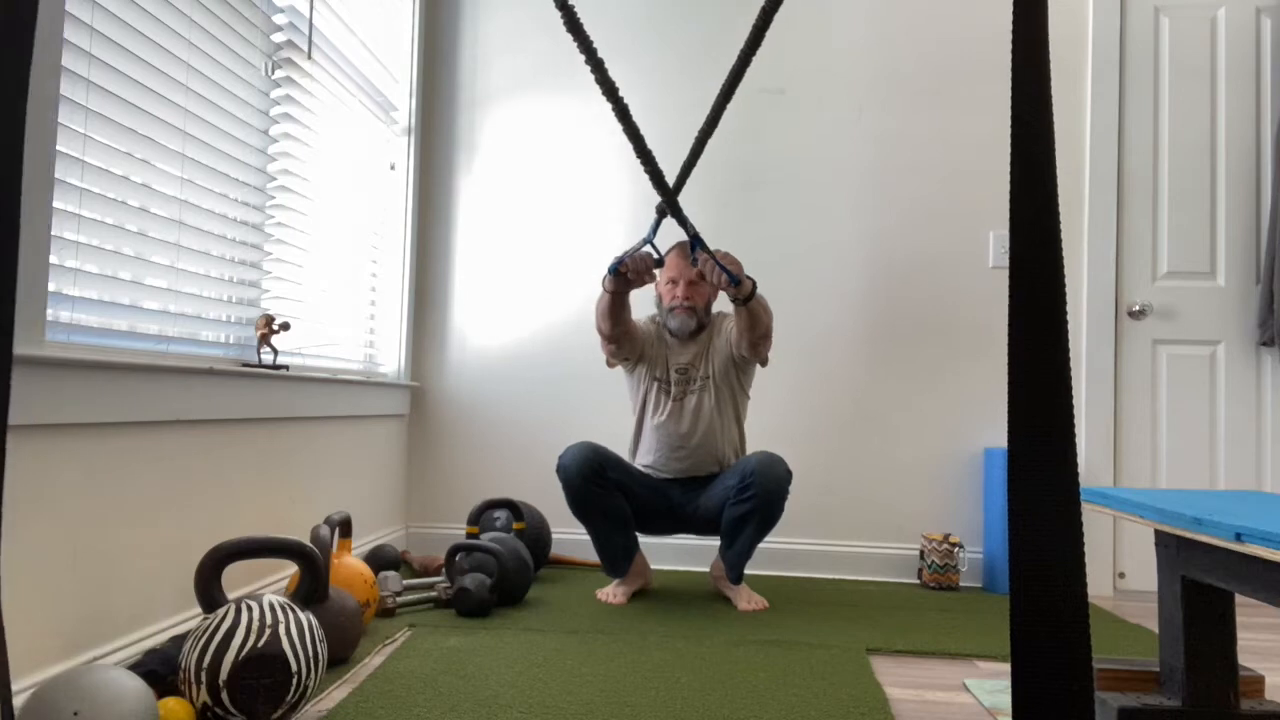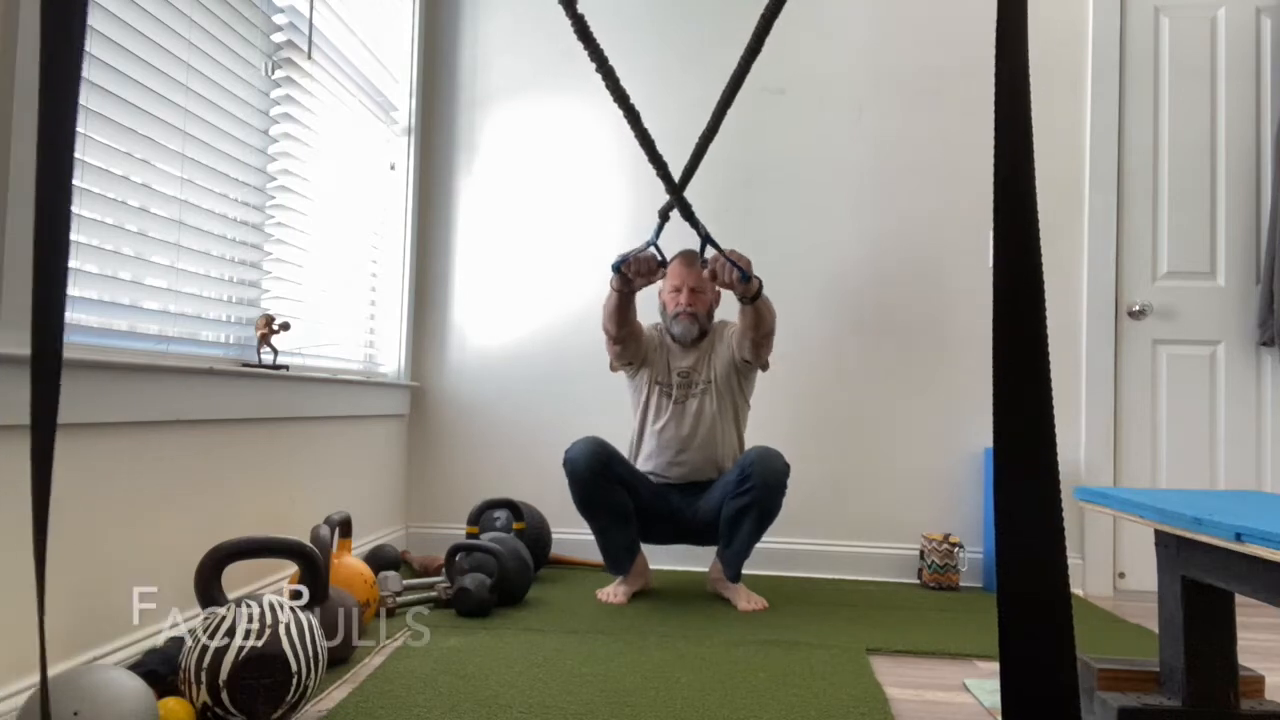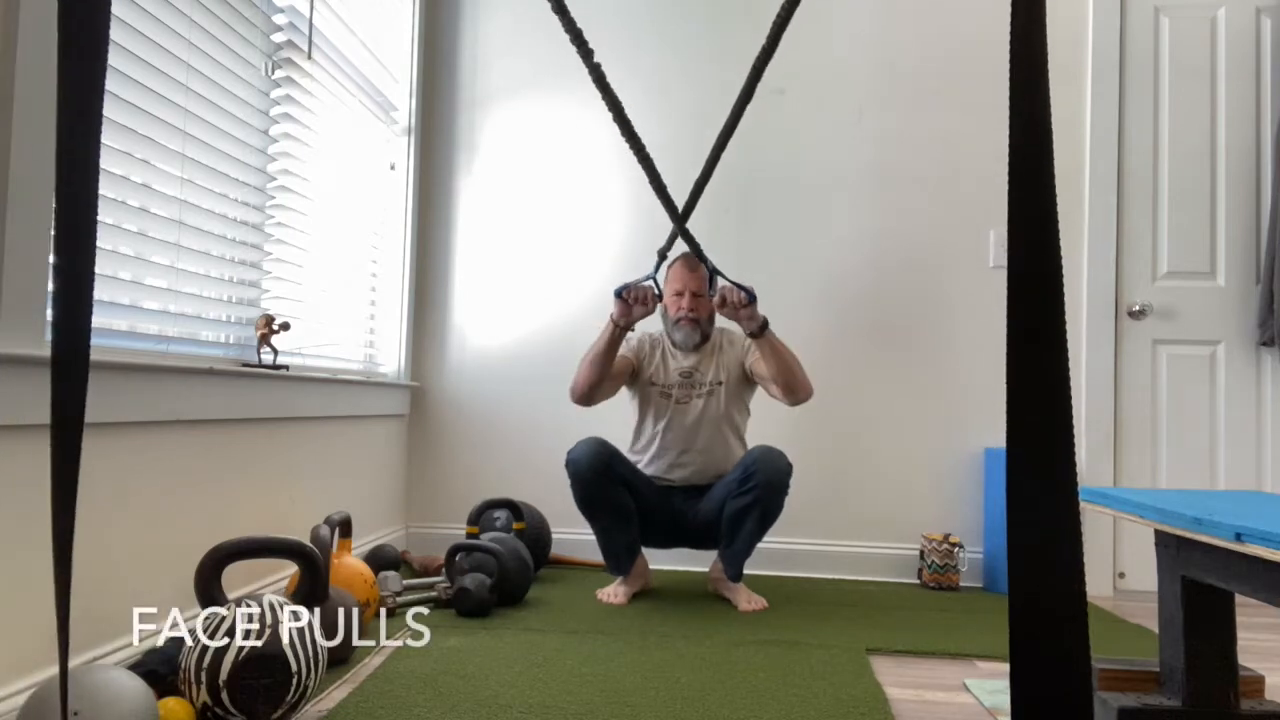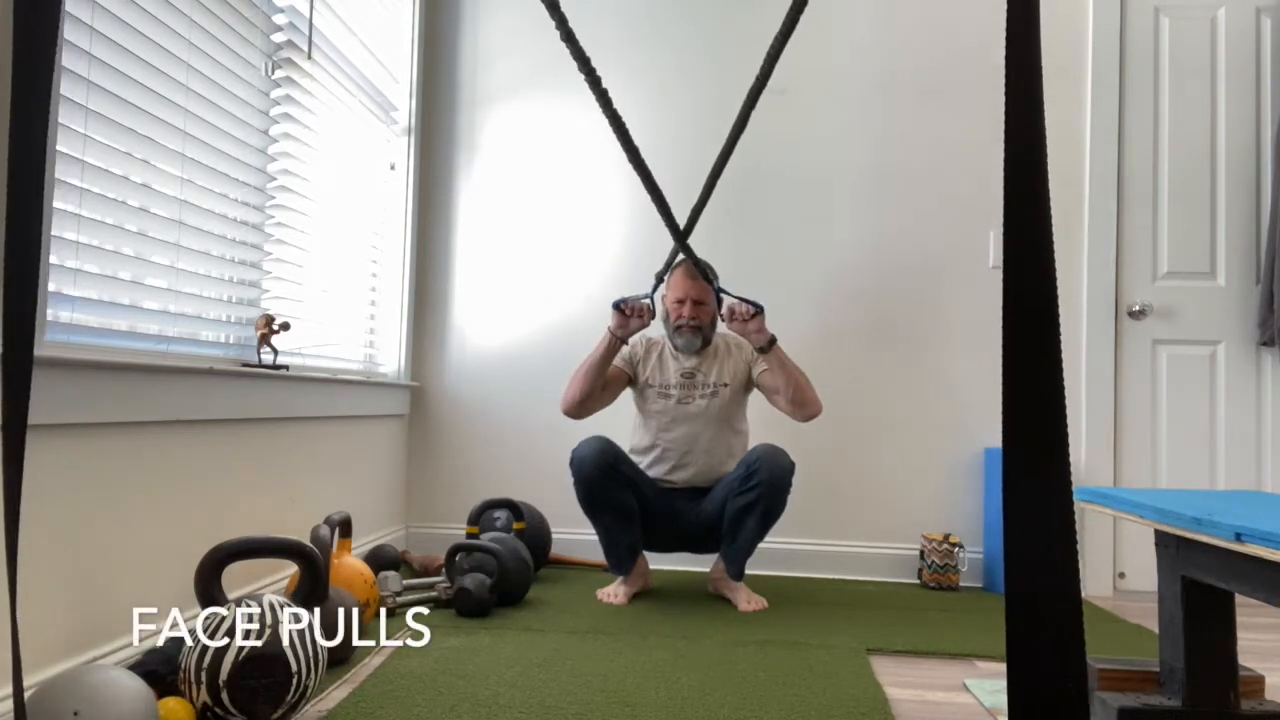
dt=0.5s
person 1, frame 1
left shoulder: (731, 334)
right shoulder: (641, 338)
left elbow: (759, 330)
right elbow: (610, 330)
left wrist: (743, 289)
right wrist: (615, 286)
left hip: (715, 493)
right hip: (649, 491)
left knee: (770, 472)
right knee: (577, 461)
left ankle: (729, 573)
right ankle: (629, 570)
person 1, frame 2
left shoulder: (733, 344)
right shoulder: (643, 346)
left elbow: (761, 331)
right elbow: (617, 330)
left wrist: (749, 289)
right wrist: (622, 287)
left hip: (714, 500)
right hip: (650, 499)
left knee: (767, 464)
right knee: (584, 455)
left ankle: (727, 573)
right ankle: (629, 570)
person 1, frame 3
left shoulder: (740, 348)
right shoulder: (641, 348)
left elbow: (798, 393)
right elbow: (582, 393)
left wrist: (755, 325)
right wrist: (619, 322)
left hip: (715, 504)
right hip: (650, 502)
left knee: (770, 464)
right knee: (586, 456)
left ankle: (727, 574)
right ankle: (630, 571)
person 1, frame 4
left shoulder: (742, 353)
right shoulder: (640, 352)
left elbow: (807, 409)
right elbow: (573, 406)
left wrist: (763, 340)
right wrist: (615, 336)
left hip: (716, 507)
right hip: (652, 506)
left knee: (773, 462)
right knee: (591, 454)
left ankle: (728, 573)
right ankle: (631, 570)
